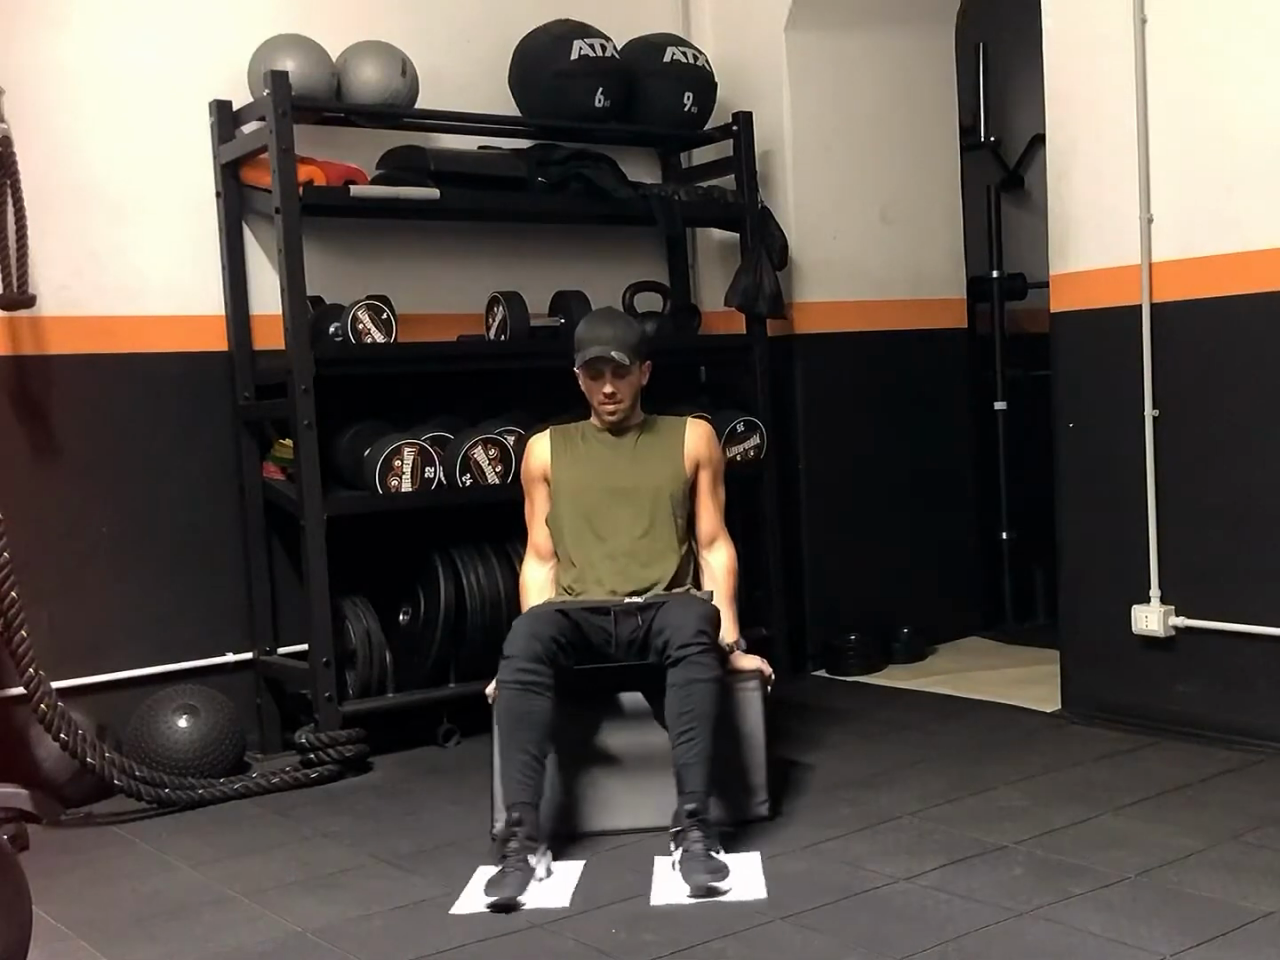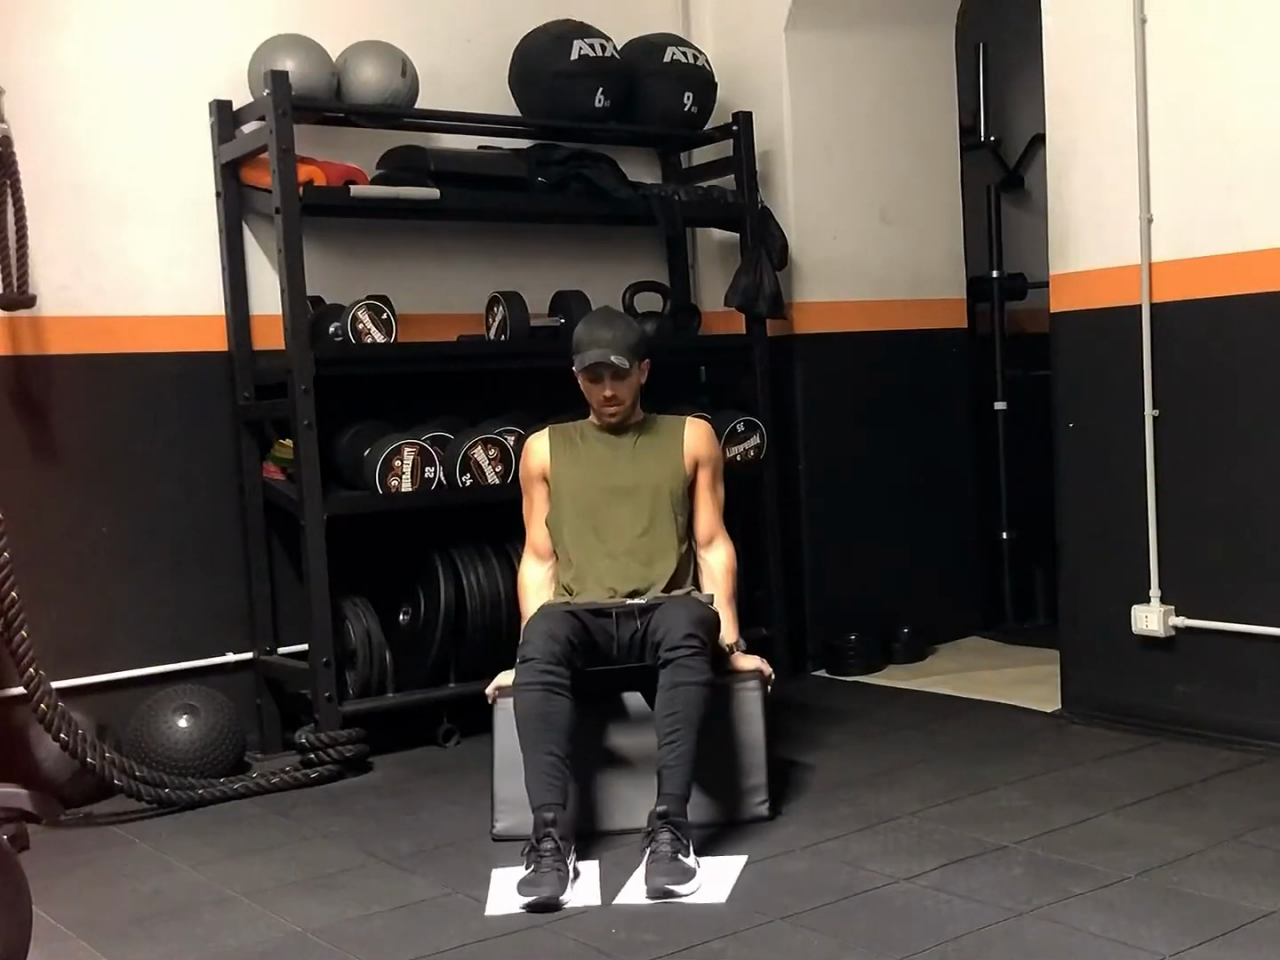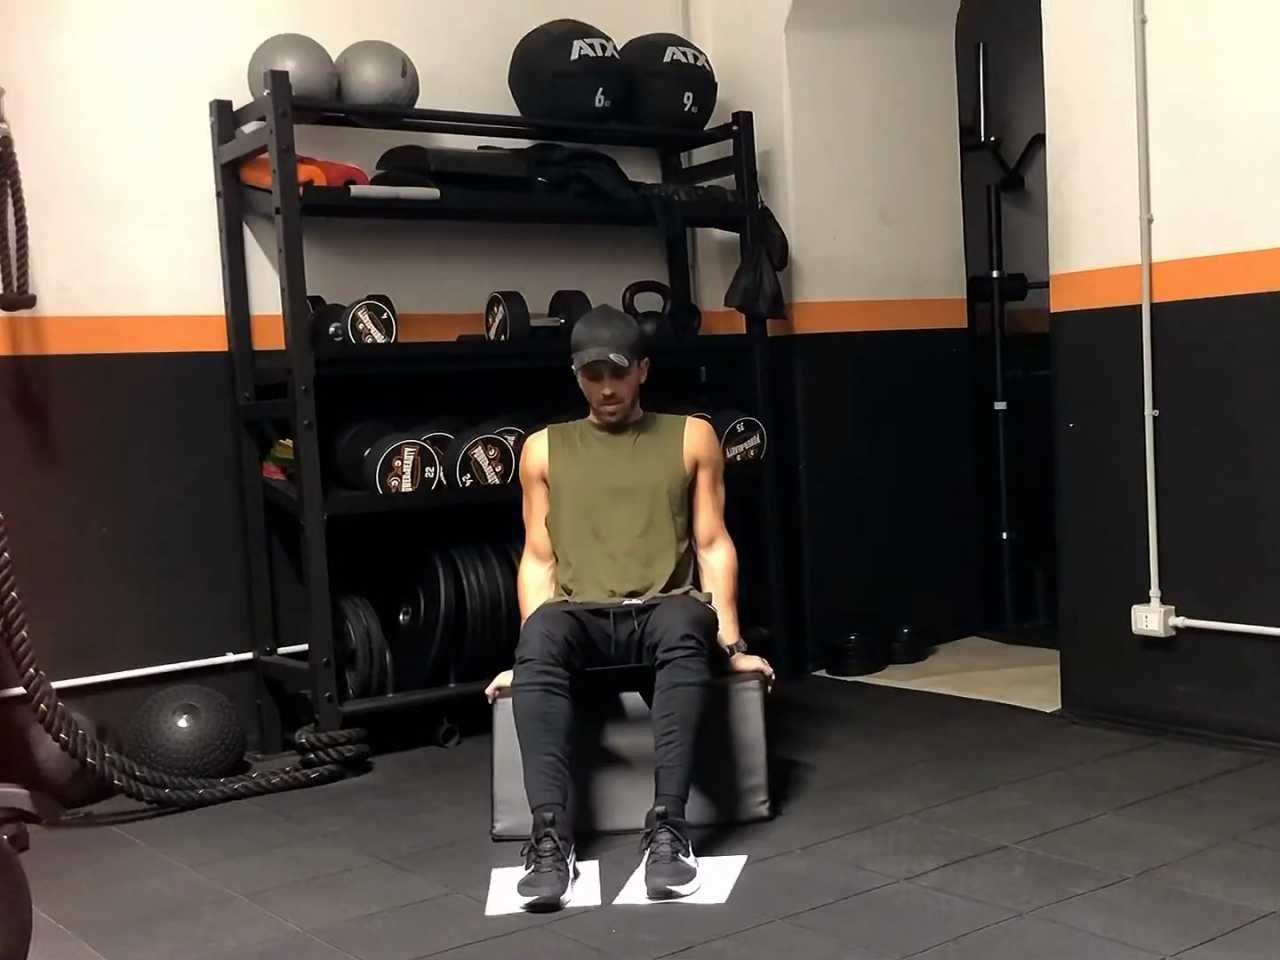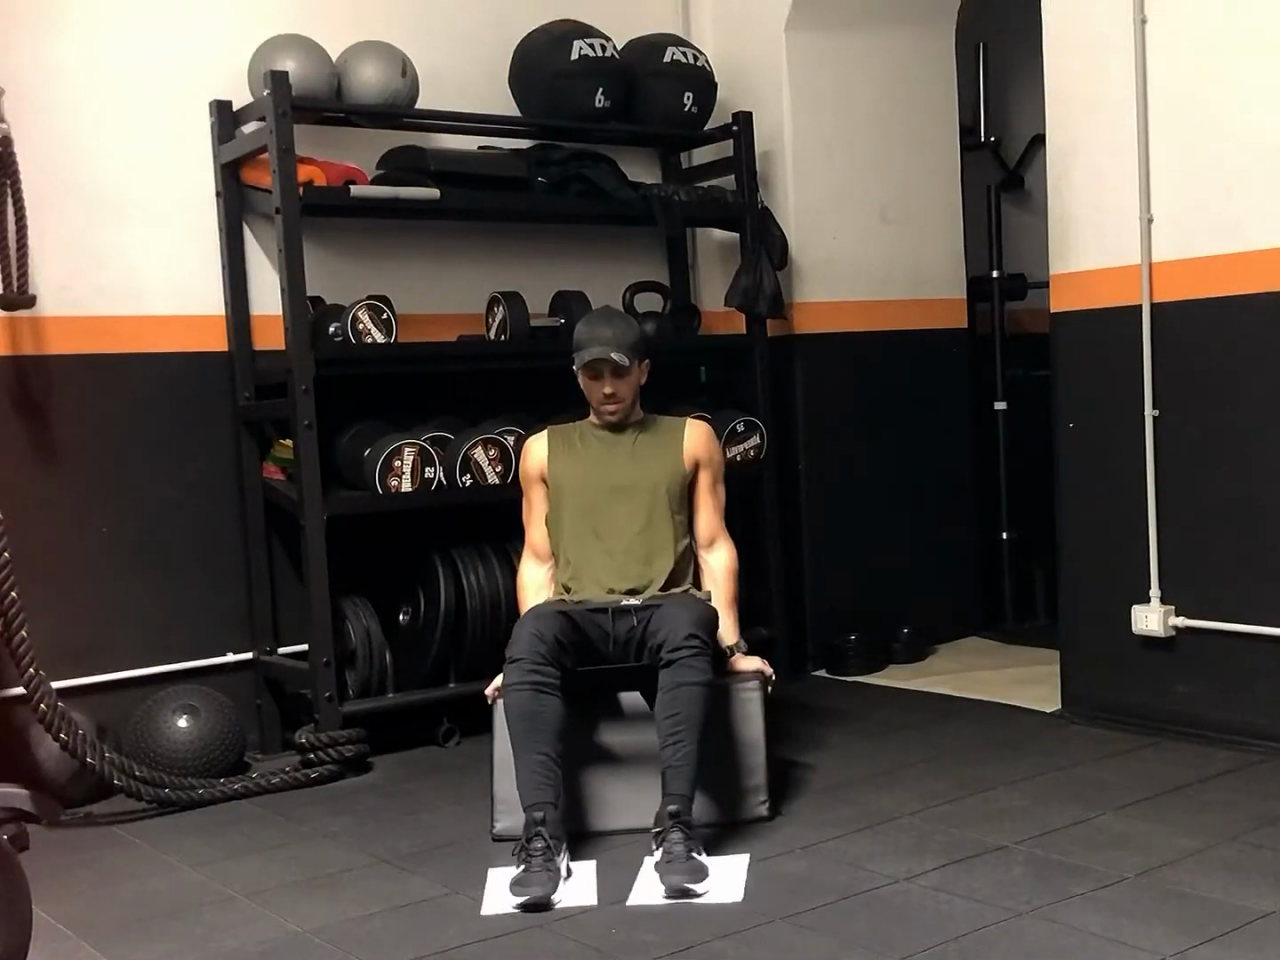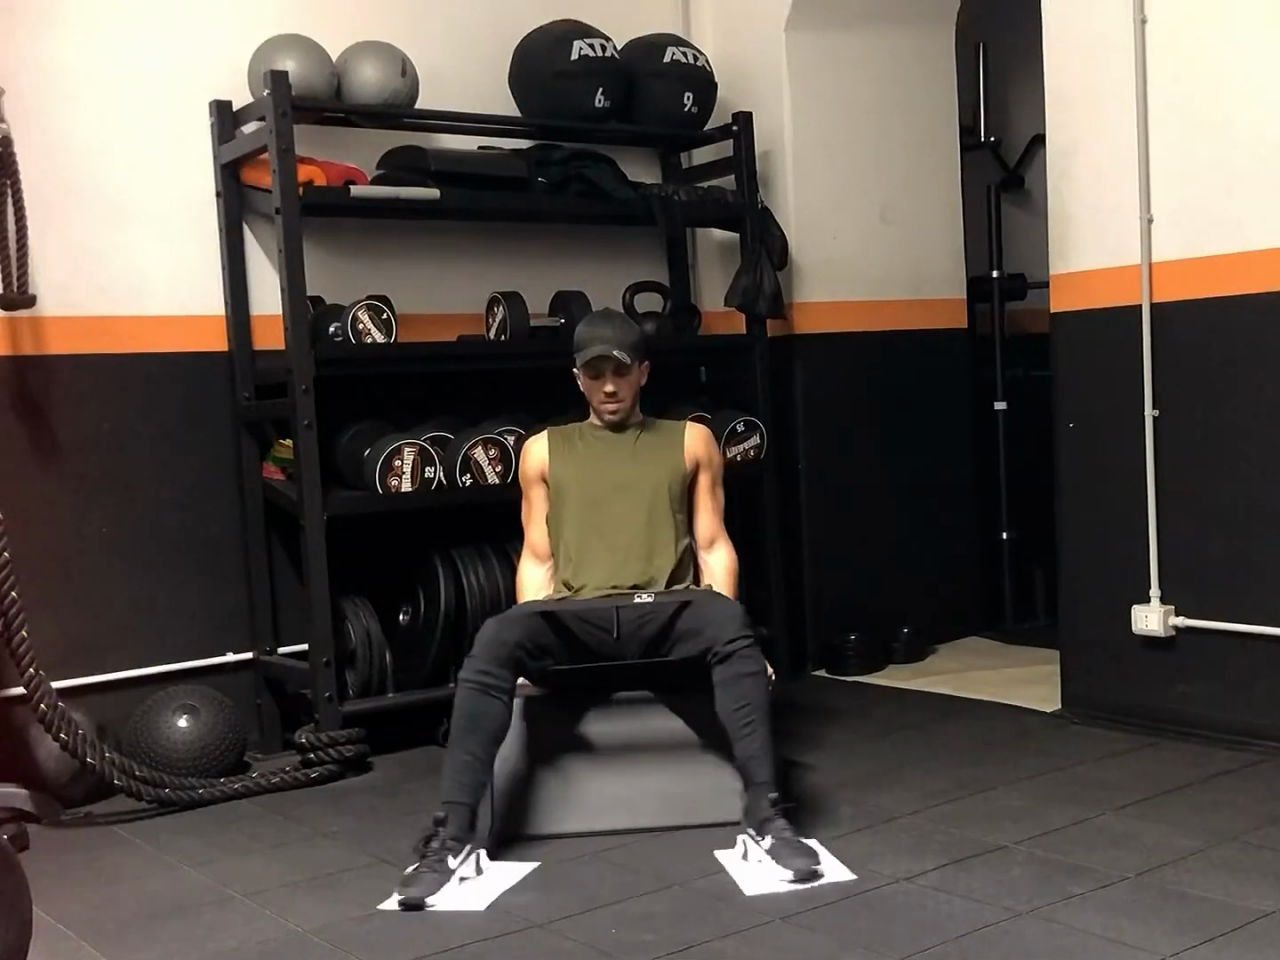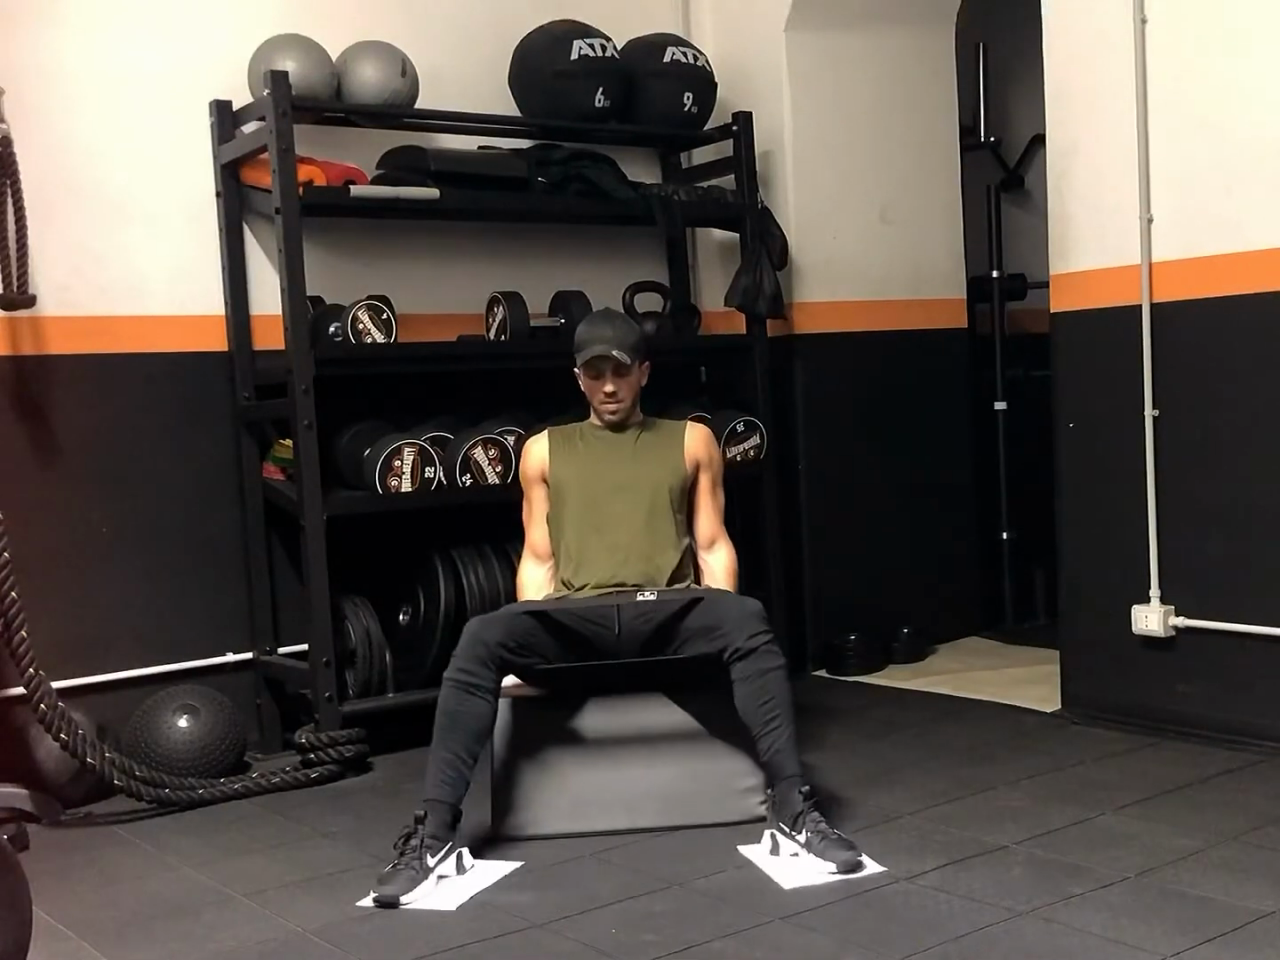
dt=0.3s
person 1, frame 1
left shoulder: (692, 438)
right shoulder: (546, 449)
left elbow: (714, 547)
right elbow: (541, 560)
left wrist: (732, 642)
right wrist: (541, 650)
left hip: (666, 610)
right hip: (583, 617)
left knee: (695, 625)
right knee: (524, 635)
left ankle: (693, 823)
right ankle: (522, 834)
person 1, frame 2
left shoulder: (692, 437)
right shoulder: (545, 448)
left elbow: (712, 545)
right elbow: (539, 559)
left wrist: (732, 641)
right wrist: (529, 652)
left hip: (666, 612)
right hip: (583, 618)
left knee: (690, 629)
right knee: (544, 638)
left ankle: (668, 826)
right ankle: (550, 835)
person 1, frame 3
left shoulder: (691, 437)
right shoulder: (544, 449)
left elbow: (713, 546)
right elbow: (539, 559)
left wrist: (731, 643)
right wrist: (528, 652)
left hip: (665, 611)
right hip: (582, 619)
left knee: (687, 630)
right knee: (541, 638)
left ankle: (667, 826)
right ankle: (550, 834)
person 1, frame 4
left shoulder: (692, 438)
right shoulder: (544, 449)
left elbow: (714, 547)
right elbow: (538, 560)
left wrist: (732, 643)
right wrist: (533, 655)
left hip: (664, 612)
right hip: (582, 618)
left knee: (691, 626)
right knee: (528, 636)
left ankle: (675, 826)
right ankle: (543, 834)
person 1, frame 5
left shoulder: (691, 440)
right shoulder: (543, 451)
left elbow: (712, 547)
right elbow: (537, 560)
left wrist: (731, 642)
right wrist: (524, 652)
left hip: (664, 612)
right hip: (578, 619)
left knee: (725, 621)
right knee: (495, 639)
left ankle: (764, 814)
right ankle: (452, 833)
person 1, frame 6
left shoulder: (691, 440)
right shoulder: (544, 450)
left elbow: (712, 546)
right elbow: (538, 559)
left wrist: (725, 631)
right wrist: (528, 650)
left hip: (666, 609)
right hip: (578, 615)
left knee: (749, 621)
right knee: (479, 642)
left ankle: (792, 807)
right ankle: (433, 832)
